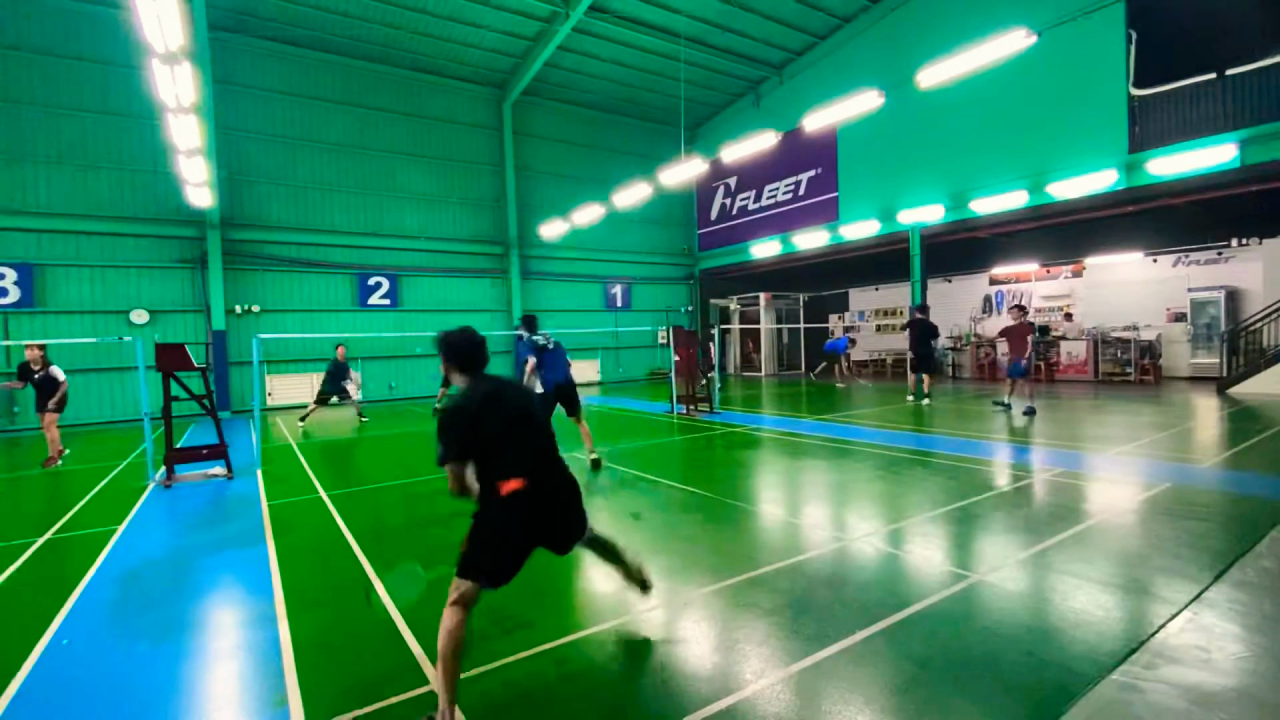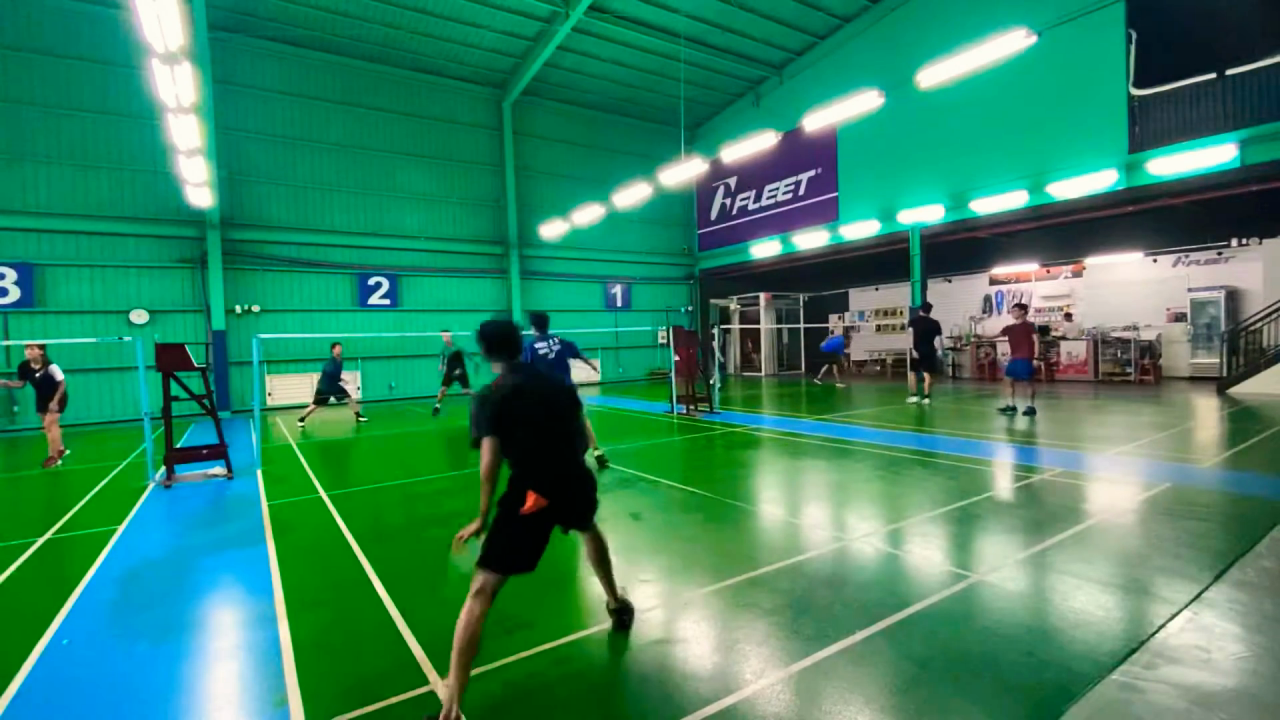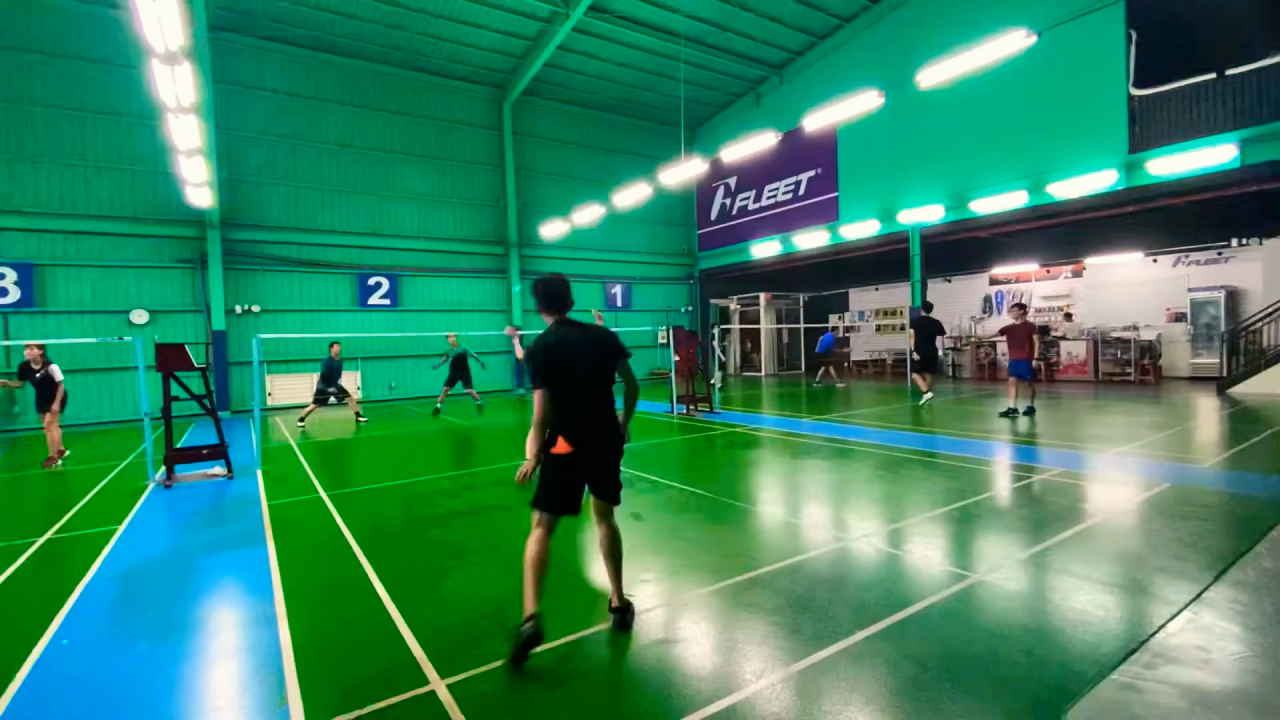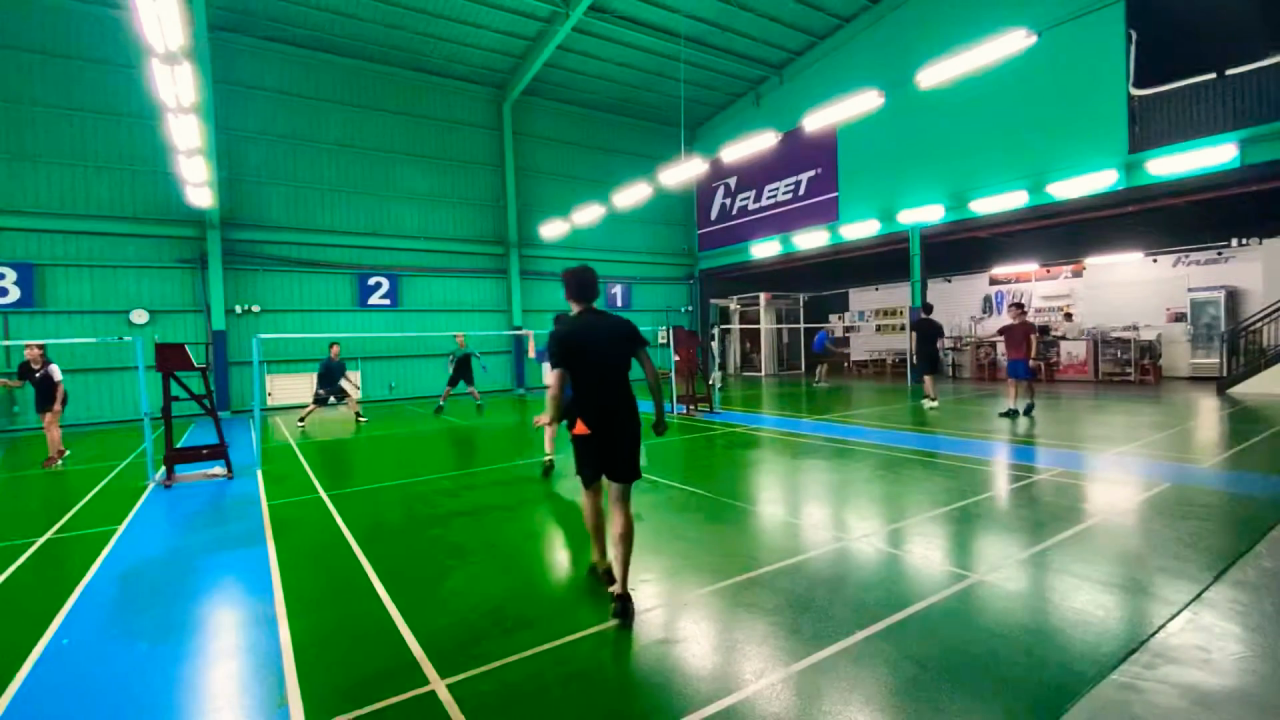
dt=0.2s
person 1, frame 1
left shoulder: (454, 411)
right shoulder: (521, 390)
left elbow: (457, 484)
left wrist: (477, 493)
left hip: (513, 498)
right hip: (559, 490)
left knee: (459, 601)
right knee: (585, 539)
right ankle: (634, 575)
person 1, frame 2
left shoulder: (489, 398)
right shoulder: (557, 383)
left elbow: (490, 462)
right elbow: (581, 440)
left wrist: (482, 518)
left hip: (533, 492)
right hip: (577, 485)
left knee: (481, 594)
right knee: (589, 531)
right ankle: (618, 605)
person 1, frame 3
left shoulder: (540, 348)
right shoulder: (604, 336)
left elbow: (541, 407)
right elbow: (631, 386)
left wrist: (534, 455)
right wrist: (624, 427)
left hip: (566, 444)
right hip: (607, 440)
left knee: (542, 529)
right knee: (605, 518)
left ankle: (531, 617)
right ankle: (619, 604)
person 1, frame 4
left shoulder: (563, 334)
right shoulder: (623, 326)
left elbow: (557, 388)
right elbow: (651, 373)
left wrist: (551, 417)
right wrist: (659, 412)
left hip: (588, 424)
right hip: (623, 421)
left knee: (591, 494)
right knee: (619, 504)
left ankle: (600, 562)
right ankle: (620, 591)
